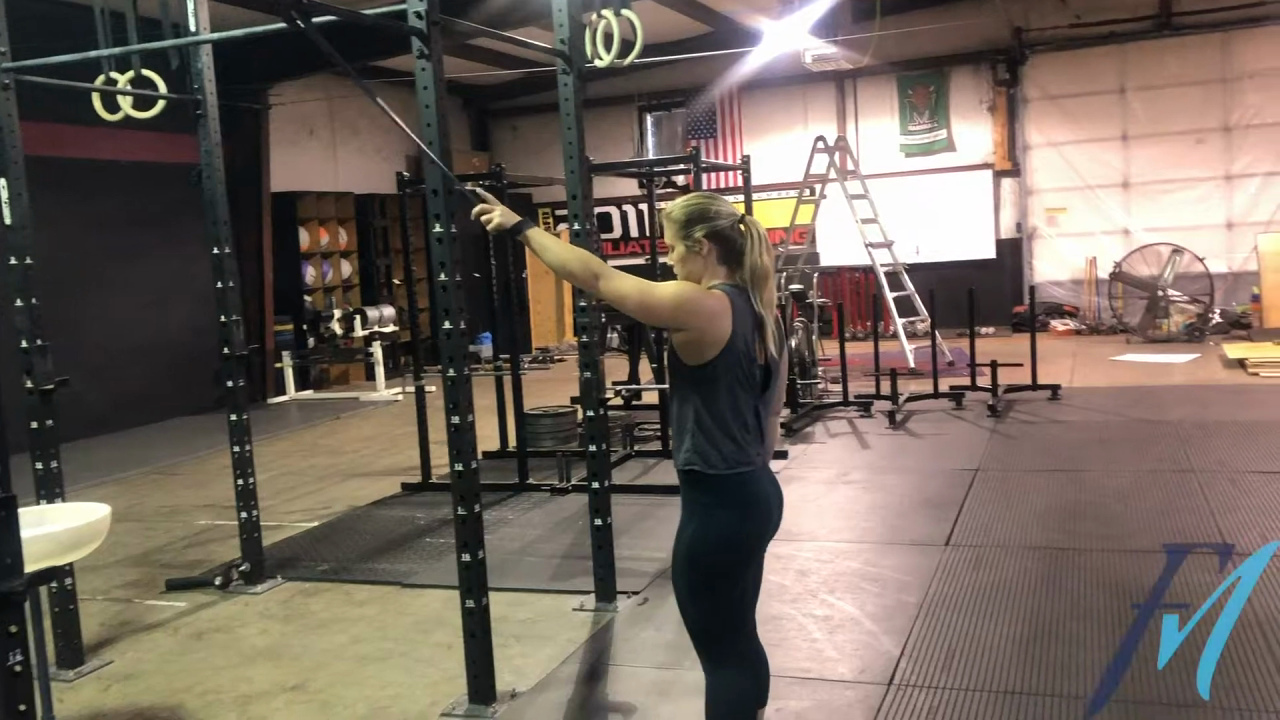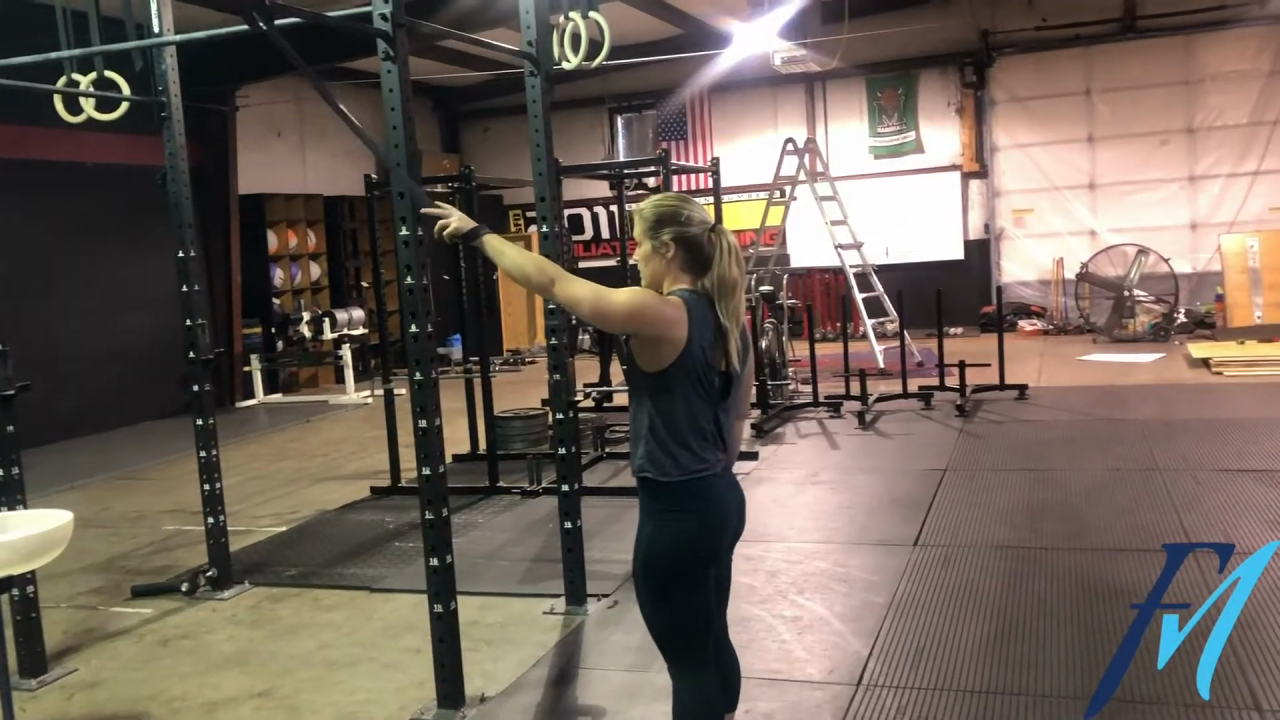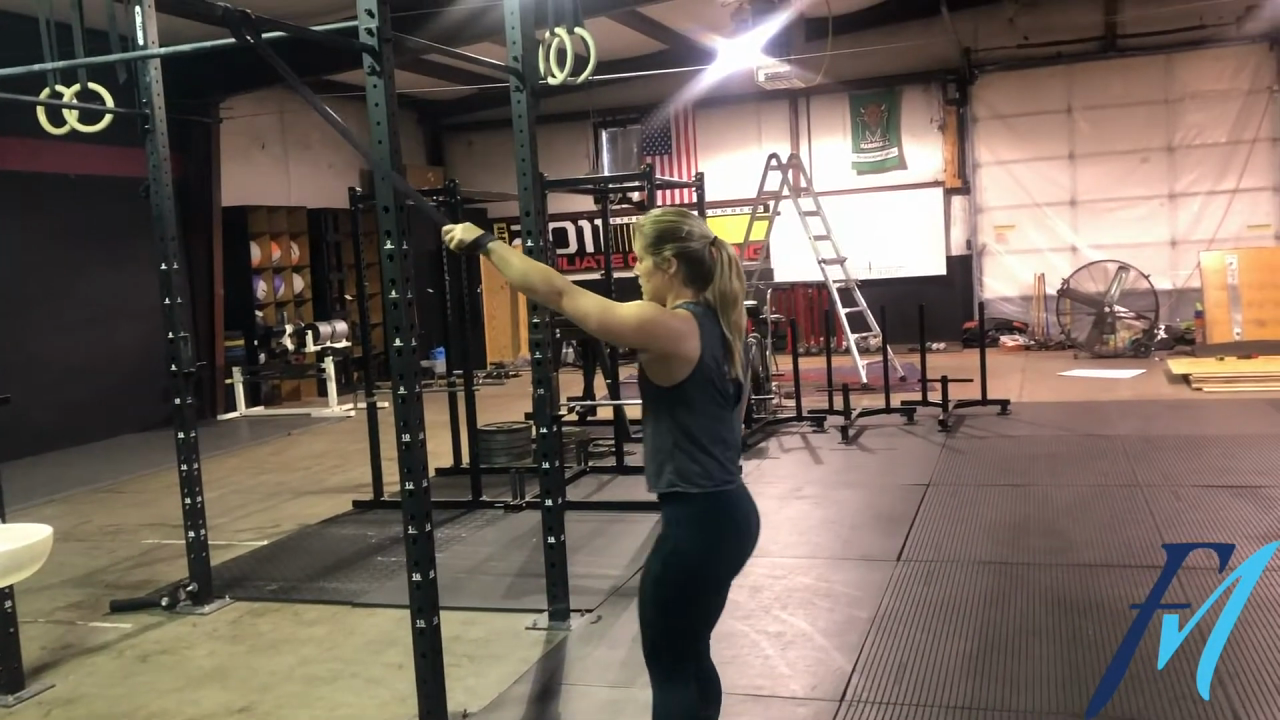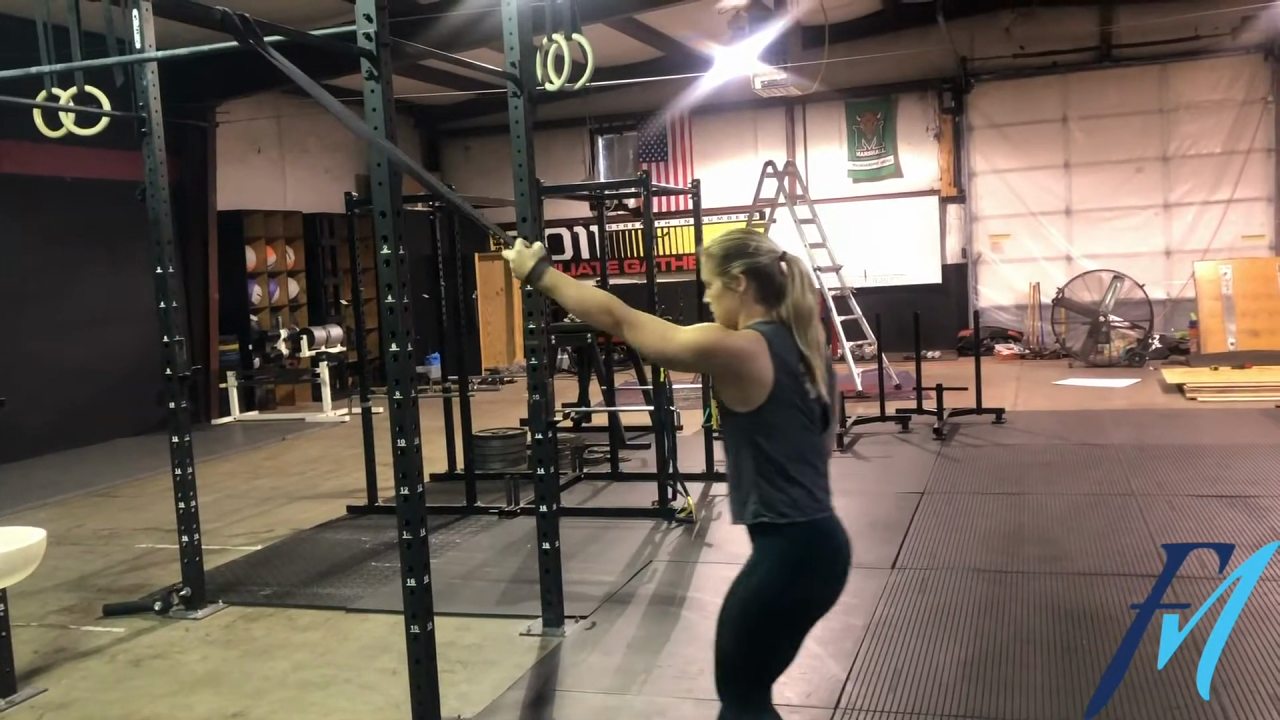
dt=0.5s
person 1, frame 1
left shoulder: (700, 306)
right shoulder: (760, 312)
left elbow: (596, 277)
left wrist: (520, 227)
left hip: (717, 504)
right hip: (756, 495)
left knee: (721, 654)
right knee: (739, 641)
person 1, frame 2
left shoulder: (658, 315)
right shoulder: (728, 317)
left elbow: (551, 281)
left wrist: (476, 233)
left hip: (676, 511)
right hip: (720, 500)
left knee: (689, 661)
right knee: (710, 643)
person 1, frame 3
left shoulder: (668, 328)
right shoulder: (717, 326)
left elbow: (558, 293)
left wrist: (483, 242)
left hip: (699, 522)
right hip: (727, 514)
left knee: (670, 672)
right knee: (686, 658)
person 1, frame 4
left shoulder: (738, 352)
right shoulder: (804, 348)
left elbow: (619, 320)
left wrist: (538, 271)
left hip: (790, 552)
right hip: (817, 542)
